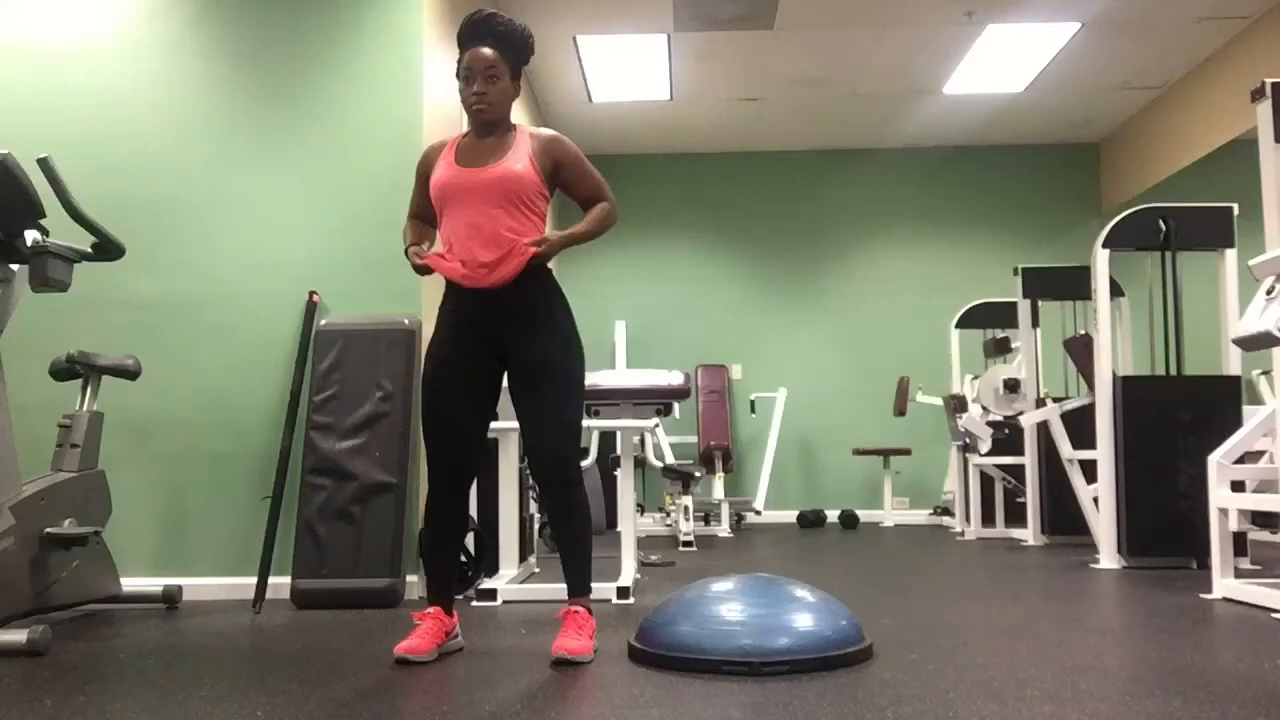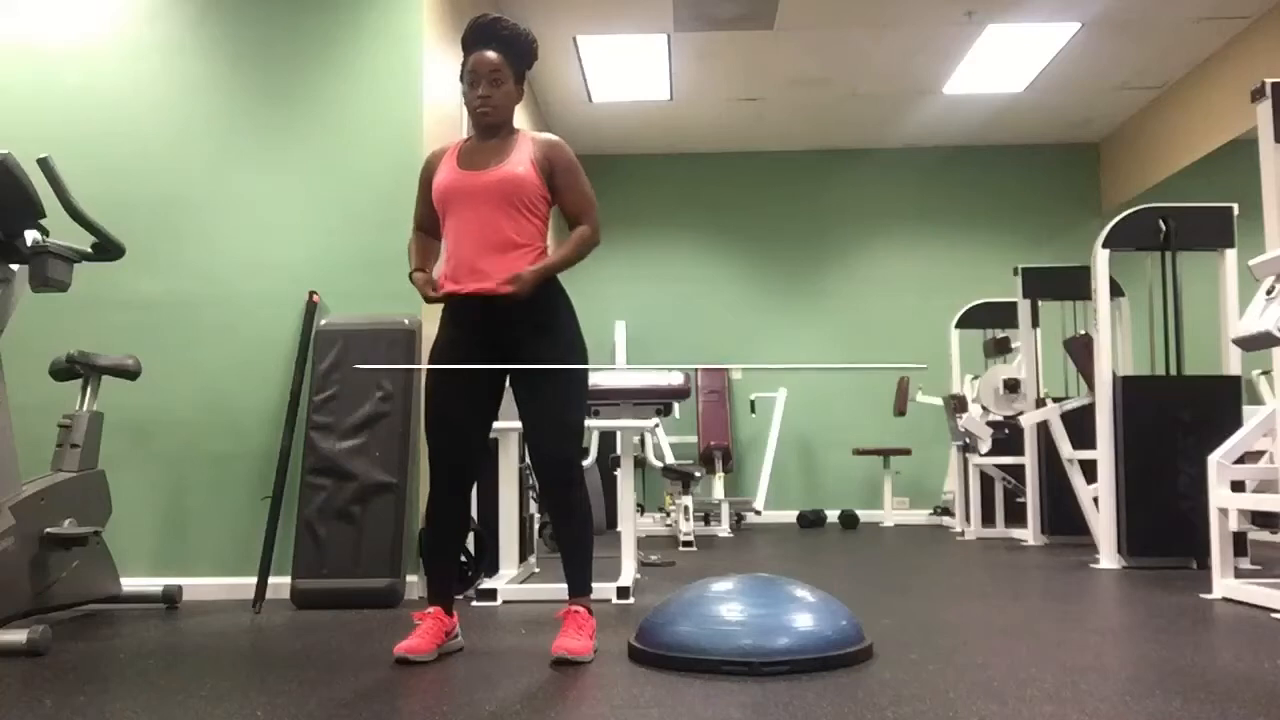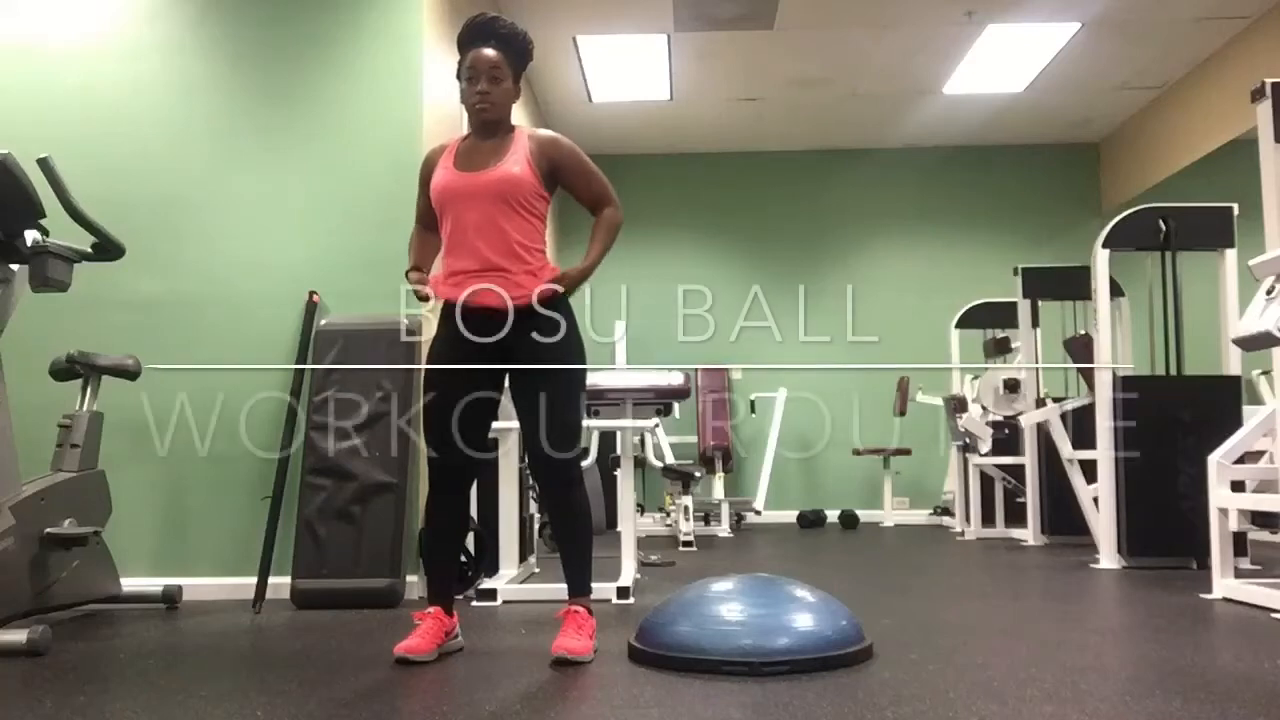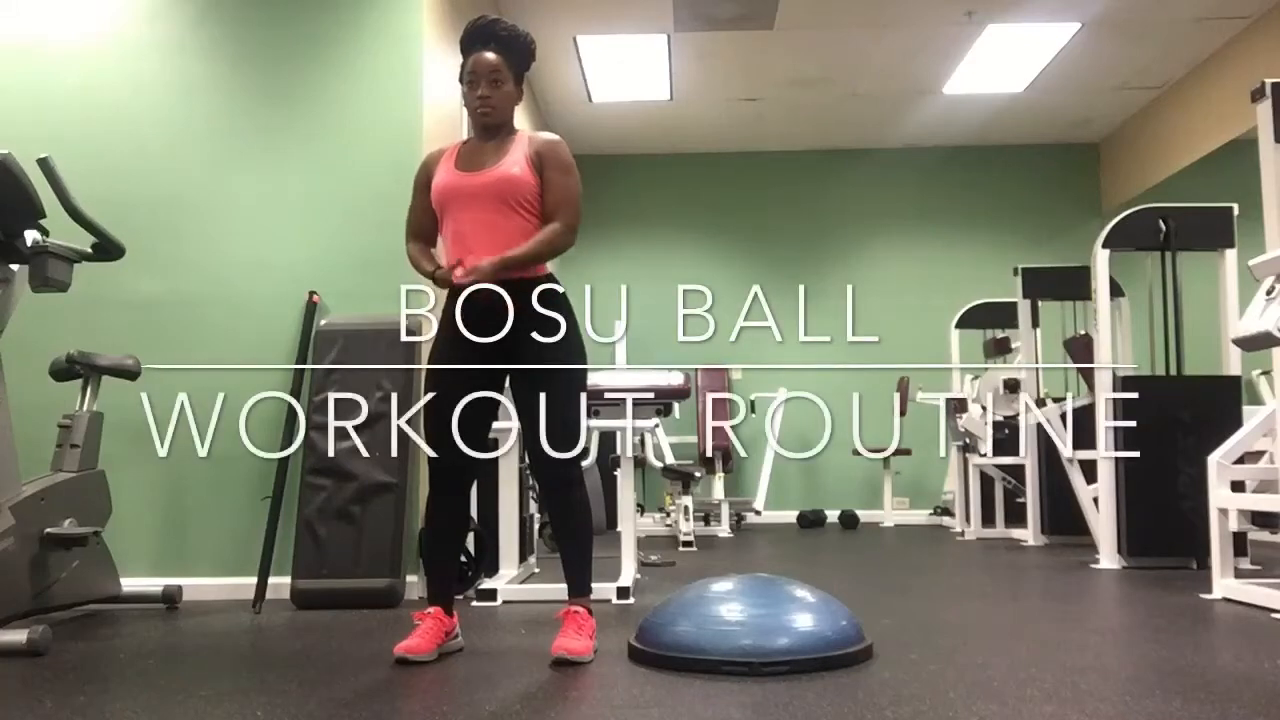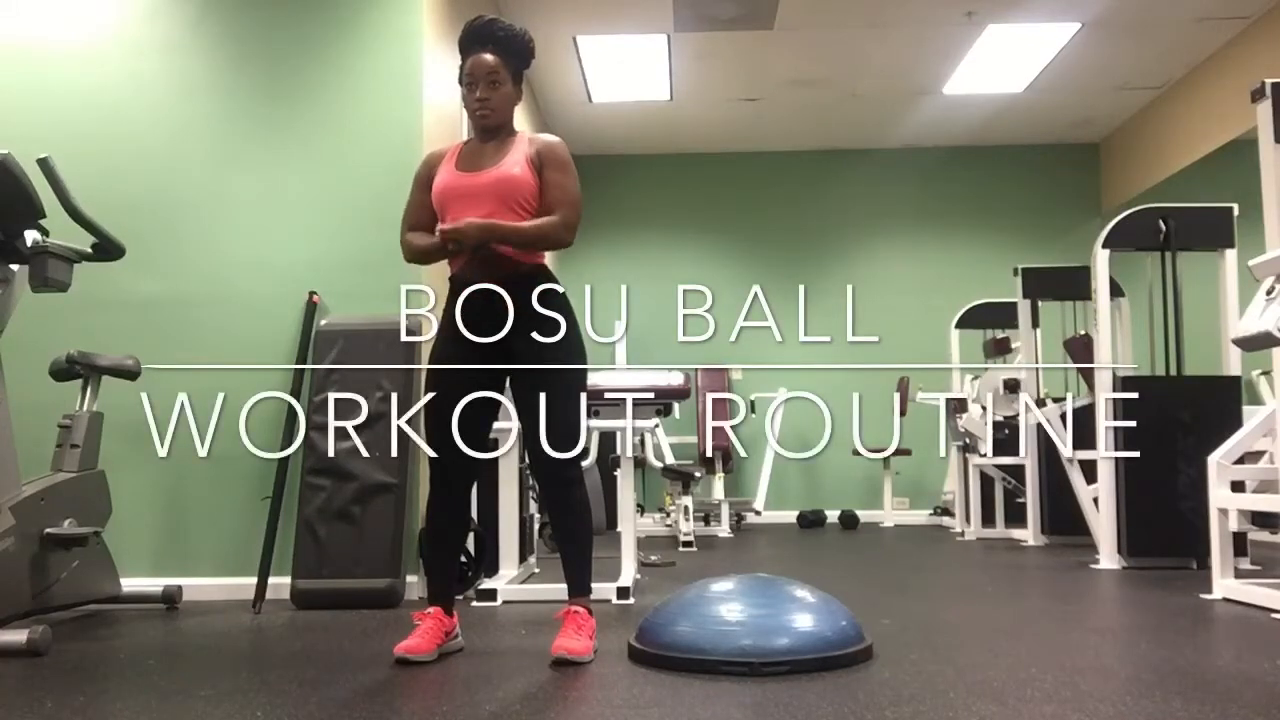
dt=0.4s
person 1, frame 1
left shoulder: (545, 147)
right shoulder: (436, 158)
left elbow: (604, 204)
right elbow: (418, 218)
left wrist: (558, 240)
right wrist: (415, 249)
left hip: (533, 308)
right hip: (461, 314)
left knee: (555, 461)
right knee: (447, 467)
left ankle: (578, 611)
right ankle: (439, 615)
person 1, frame 2
left shoulder: (546, 151)
right shoulder: (439, 162)
left elbow: (586, 227)
right elbow: (425, 229)
left wrist: (544, 268)
right wrist: (420, 270)
left hip: (538, 316)
right hip: (465, 320)
left knee: (558, 463)
right knee: (448, 468)
left ankle: (579, 611)
right ankle: (439, 615)
person 1, frame 3
left shoulder: (545, 149)
right shoulder: (436, 161)
left elbow: (608, 207)
left wrist: (582, 268)
right wrist: (417, 268)
left hip: (537, 319)
right hip: (462, 323)
left knee: (555, 464)
right knee: (447, 467)
left ankle: (578, 611)
right ankle: (438, 615)
person 1, frame 4
left shoulder: (546, 149)
right shoulder: (437, 163)
left elbow: (564, 229)
right elbow: (417, 240)
left wrist: (495, 266)
right wrist: (441, 268)
left hip: (535, 308)
right hip: (465, 317)
left knee: (556, 462)
right knee: (448, 466)
left ankle: (579, 611)
right ankle: (439, 615)
person 1, frame 5
left shoulder: (544, 150)
right shoulder: (438, 163)
left elbow: (565, 226)
right elbow: (410, 240)
left wrist: (489, 232)
right wrist: (444, 243)
left hip: (534, 306)
right hip: (466, 312)
left knee: (555, 461)
right knee: (449, 465)
left ankle: (579, 612)
right ankle: (440, 615)
